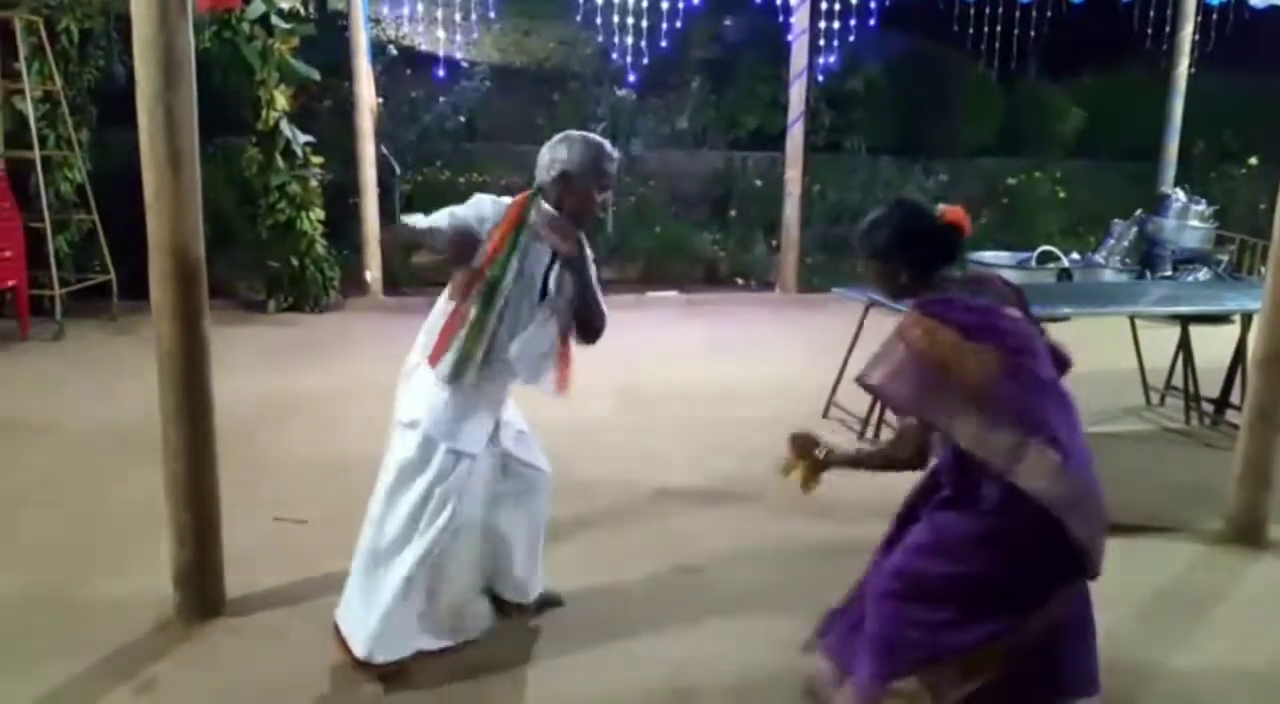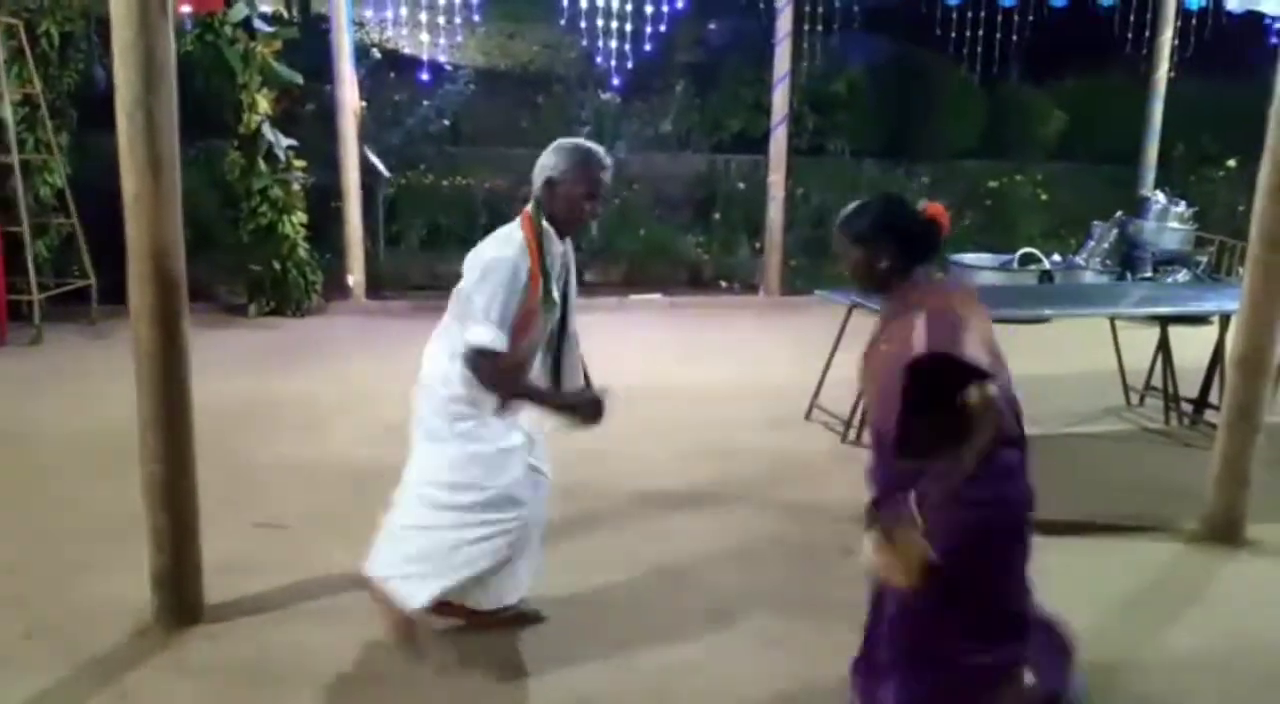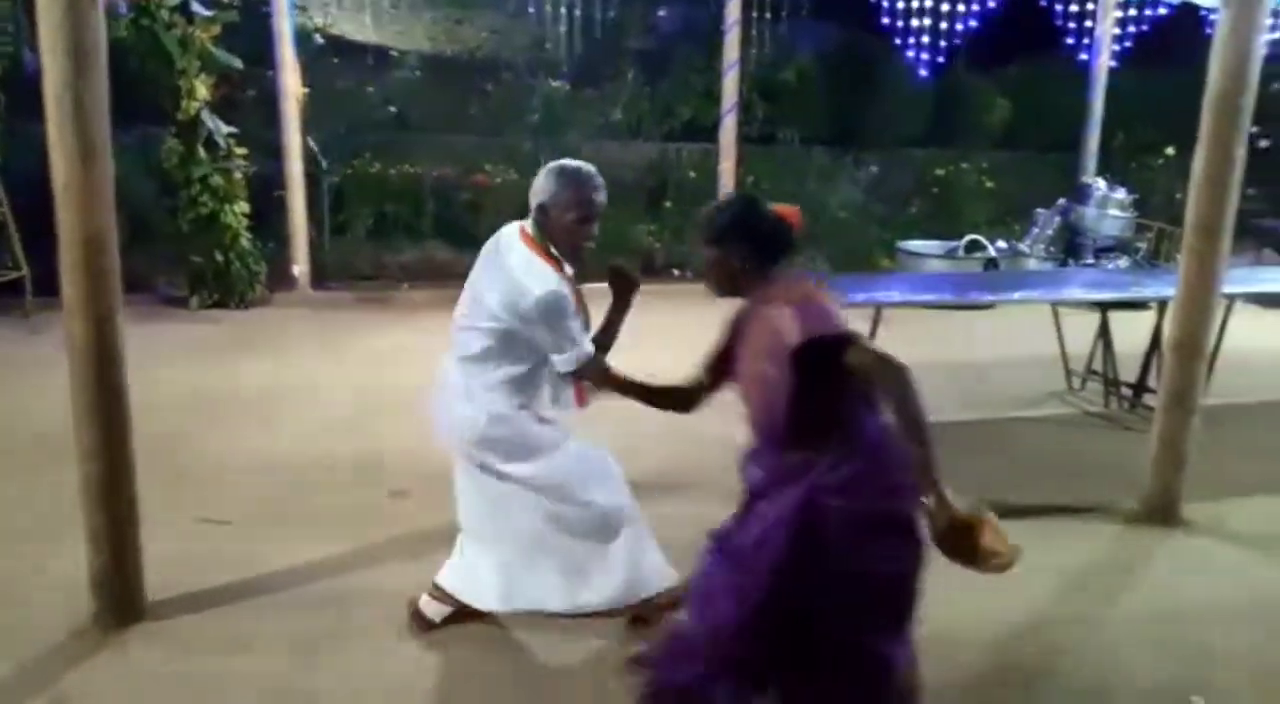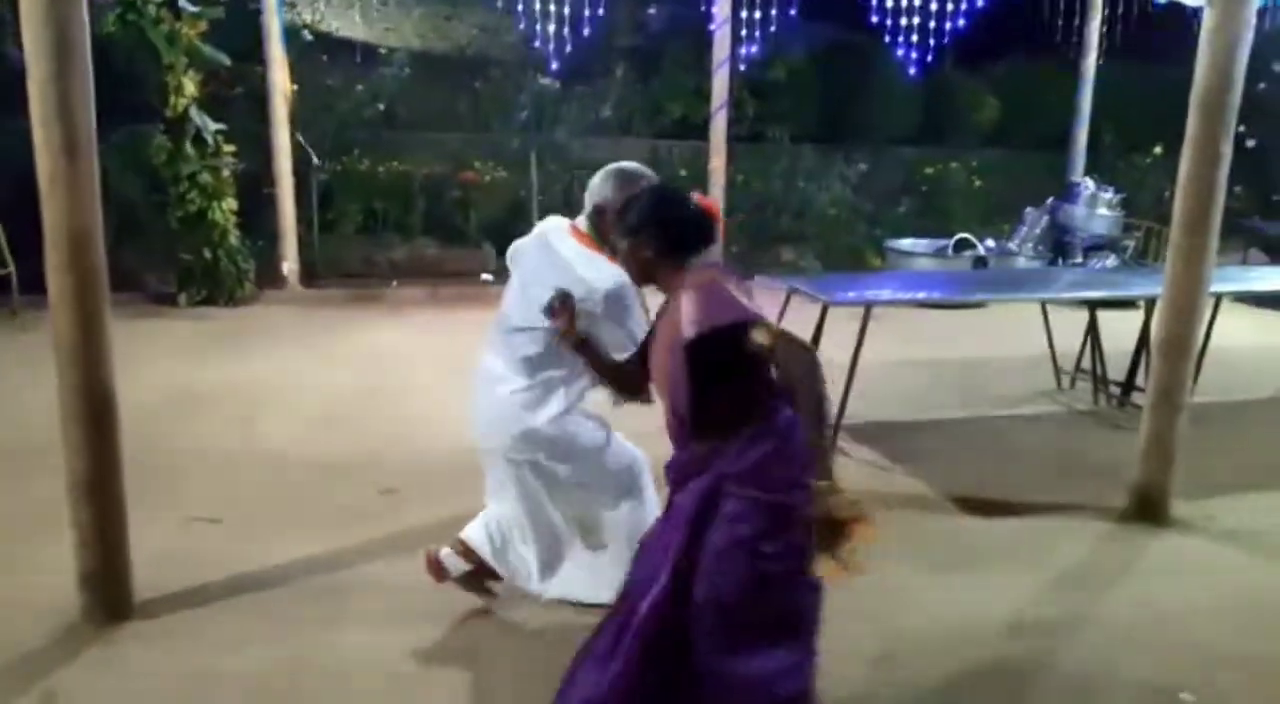
dt=0.3s
person 1, frame 1
left shoulder: (918, 337)
right shoulder: (994, 292)
left elbow: (911, 450)
right elbow: (1057, 360)
left wrist: (828, 456)
left hip: (999, 494)
right hip: (1050, 482)
left knee: (912, 596)
right knee: (1028, 595)
person 1, frame 2
left shoulder: (938, 315)
right shoulder: (903, 311)
left elbow: (993, 417)
left wrist: (932, 505)
left hip: (966, 498)
right hip: (921, 488)
left knee: (934, 627)
person 1, frame 3
left shoulder: (794, 307)
right shoulder: (748, 322)
left elbow: (888, 378)
right elbow: (691, 395)
left wrist: (932, 493)
right wrist: (618, 383)
left hip: (848, 490)
right hip: (795, 489)
left knee: (854, 637)
right knee: (742, 601)
person 1, frame 4
left shoulder: (703, 294)
right shoulder: (679, 305)
left elbow: (797, 359)
right elbow: (632, 383)
left wrist: (821, 484)
right wrist: (576, 336)
left hip: (755, 483)
right hip: (719, 482)
left knee: (743, 641)
right knee: (666, 617)
person 2, frame 1
left shoulder: (574, 247)
right shoulder: (497, 218)
left elbow: (589, 331)
right elbow: (407, 234)
left wrist: (578, 268)
right wrist: (443, 242)
left hip: (489, 397)
right hip: (441, 391)
left knee: (523, 479)
right knee: (416, 516)
left ankle: (508, 588)
right ankle: (368, 632)
person 2, frame 2
left shoulder: (556, 246)
right shoulder: (510, 257)
left elbow: (556, 327)
right elbow: (484, 362)
left wrist: (580, 384)
right wrist: (560, 403)
left hip: (497, 401)
right hip: (463, 398)
left knee: (524, 488)
right knee: (499, 500)
left ankle: (487, 599)
right ankle: (400, 585)
person 2, frame 3
left shoulder: (510, 238)
right shoulder: (545, 291)
right elbow: (580, 366)
right wrist: (620, 306)
left hip: (473, 405)
right hip: (495, 415)
left knee: (501, 512)
right knee: (593, 482)
left ankle: (444, 601)
right ankle: (639, 593)
person 2, frame 4
left shoulder: (548, 233)
right shoulder: (608, 285)
left elbow: (515, 259)
left hip: (498, 395)
right hip: (534, 415)
left knee: (530, 496)
right knee: (621, 475)
left ankle: (463, 556)
